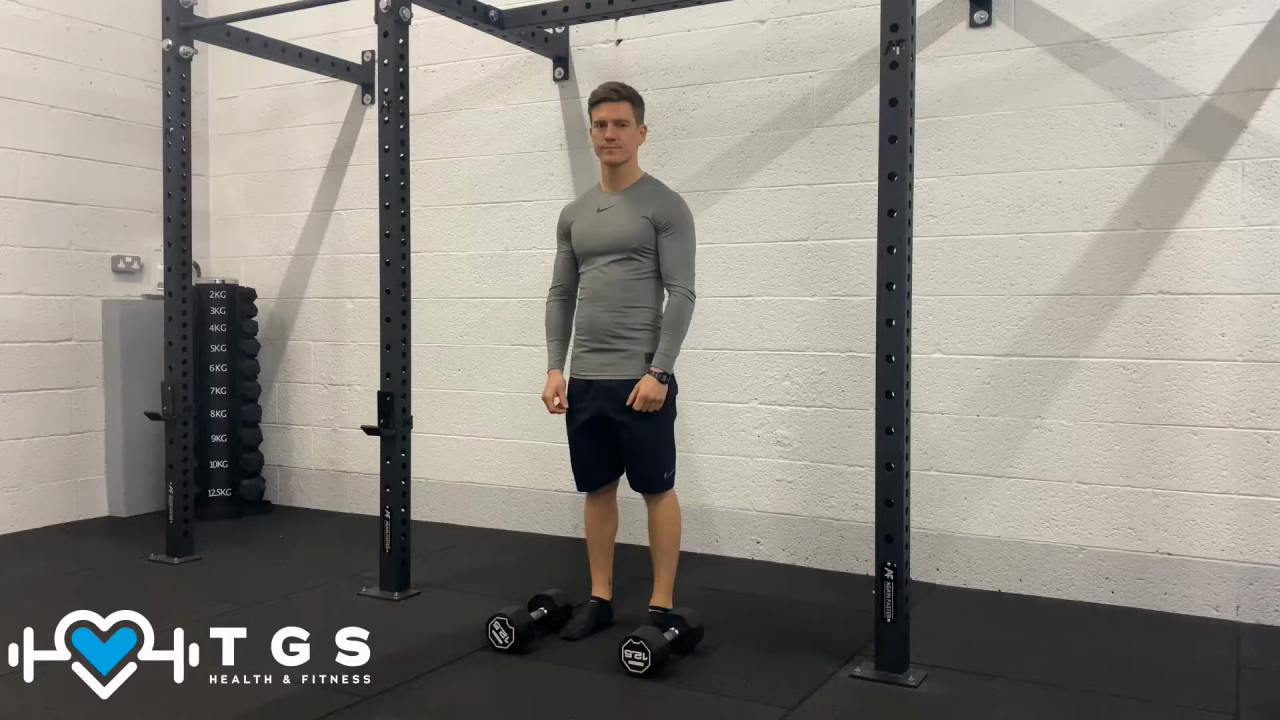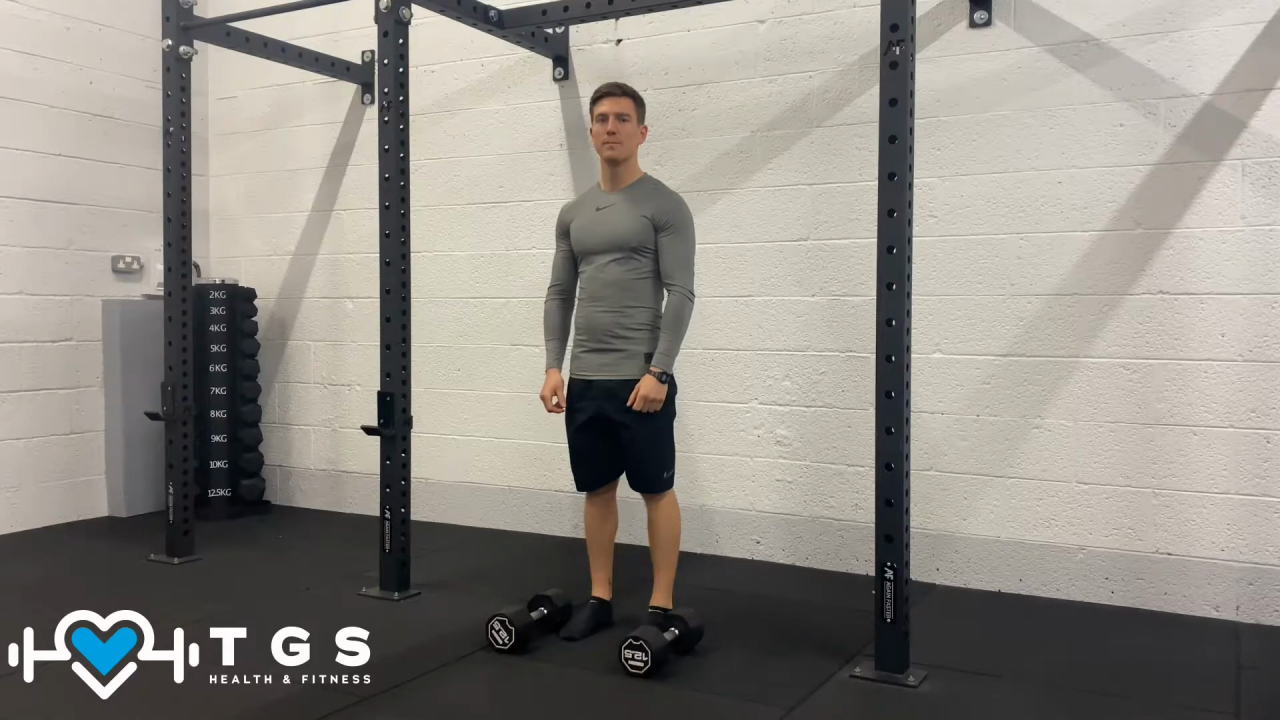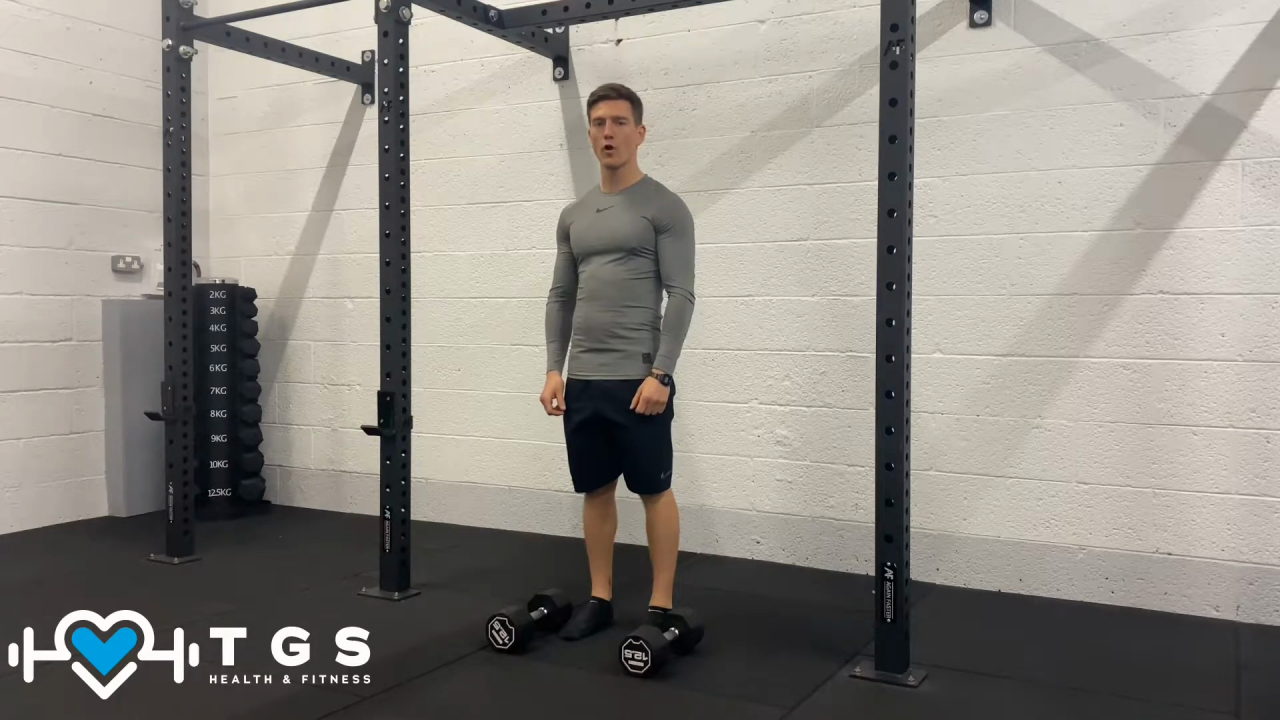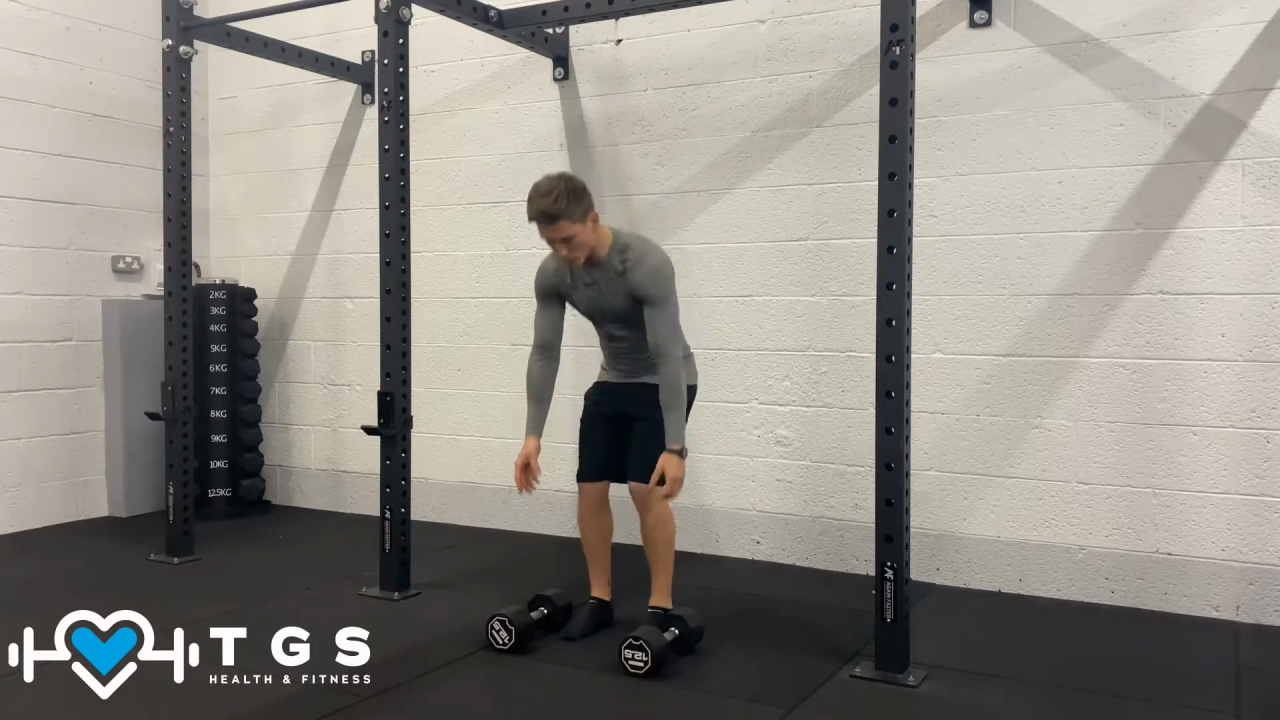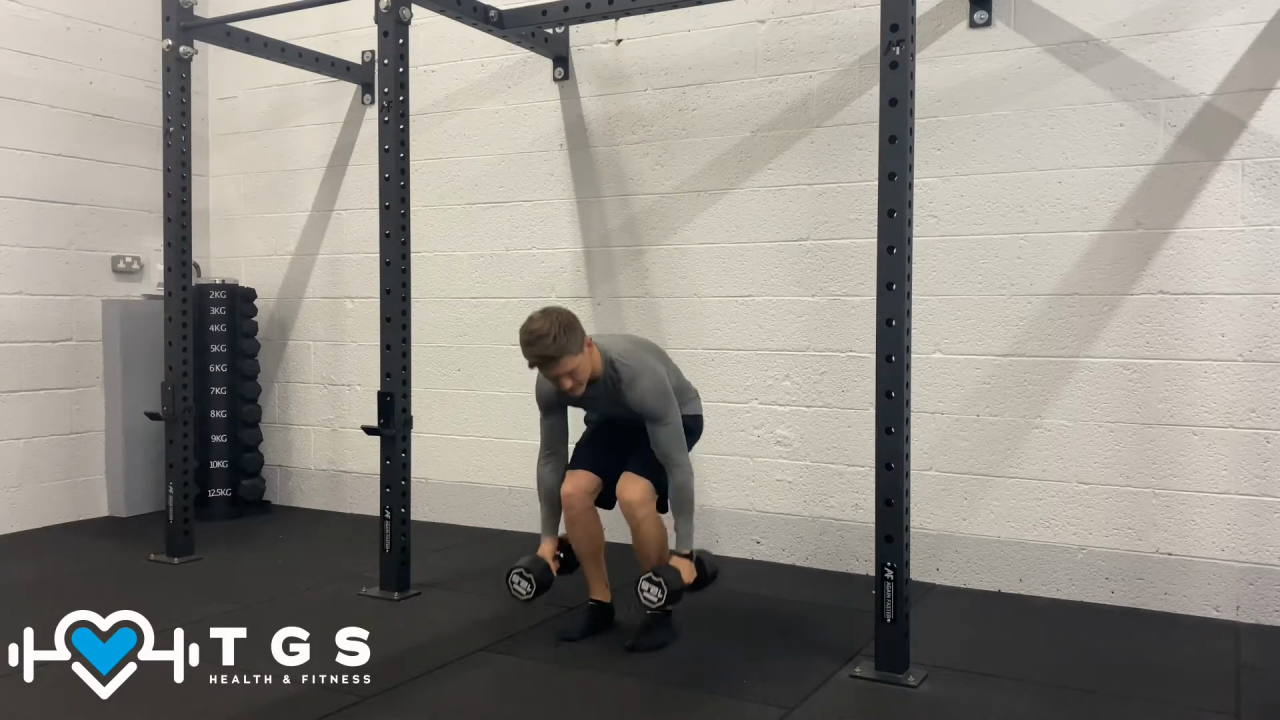
dt=1s
person 1, frame 1
left shoulder: (664, 206)
right shoulder: (574, 214)
left elbow: (681, 294)
right elbow: (561, 295)
left wrist: (658, 371)
right wrist: (555, 367)
left hip: (641, 377)
right hip: (585, 379)
left knee: (656, 489)
right knee: (597, 489)
left ankle: (662, 606)
right ankle: (600, 598)
person 1, frame 2
left shoulder: (664, 205)
right shoulder: (573, 213)
left elbow: (680, 294)
right elbow: (559, 294)
left wrist: (658, 371)
right wrist: (553, 366)
left hip: (641, 377)
right hip: (585, 379)
left knee: (656, 489)
right knee: (597, 490)
left ankle: (661, 606)
right ankle: (600, 598)
person 1, frame 3
left shoulder: (664, 207)
right shoulder: (573, 215)
left elbow: (680, 296)
right elbow: (561, 297)
left wrist: (660, 373)
right wrist: (554, 369)
left hip: (639, 379)
right hip: (583, 380)
left knee: (654, 490)
right knee: (596, 491)
left ankle: (661, 606)
right ankle: (600, 599)
person 1, frame 4
left shoulder: (647, 265)
right shoulder: (552, 273)
left elbow: (668, 357)
right elbow: (544, 353)
left wrist: (674, 448)
right wrist: (533, 436)
left hip: (661, 384)
right hip: (613, 382)
left knee: (644, 489)
right knee: (590, 486)
left ankle: (661, 607)
right ankle: (600, 599)
person 1, frame 5
left shoulder: (640, 377)
right shoulder: (550, 385)
left elbow: (677, 466)
right elbow: (550, 456)
left wrist: (682, 553)
right wrist: (548, 536)
left hip: (675, 417)
right hip: (613, 420)
left knee: (633, 494)
right knee: (574, 492)
left ankle: (659, 609)
right ankle: (599, 602)
